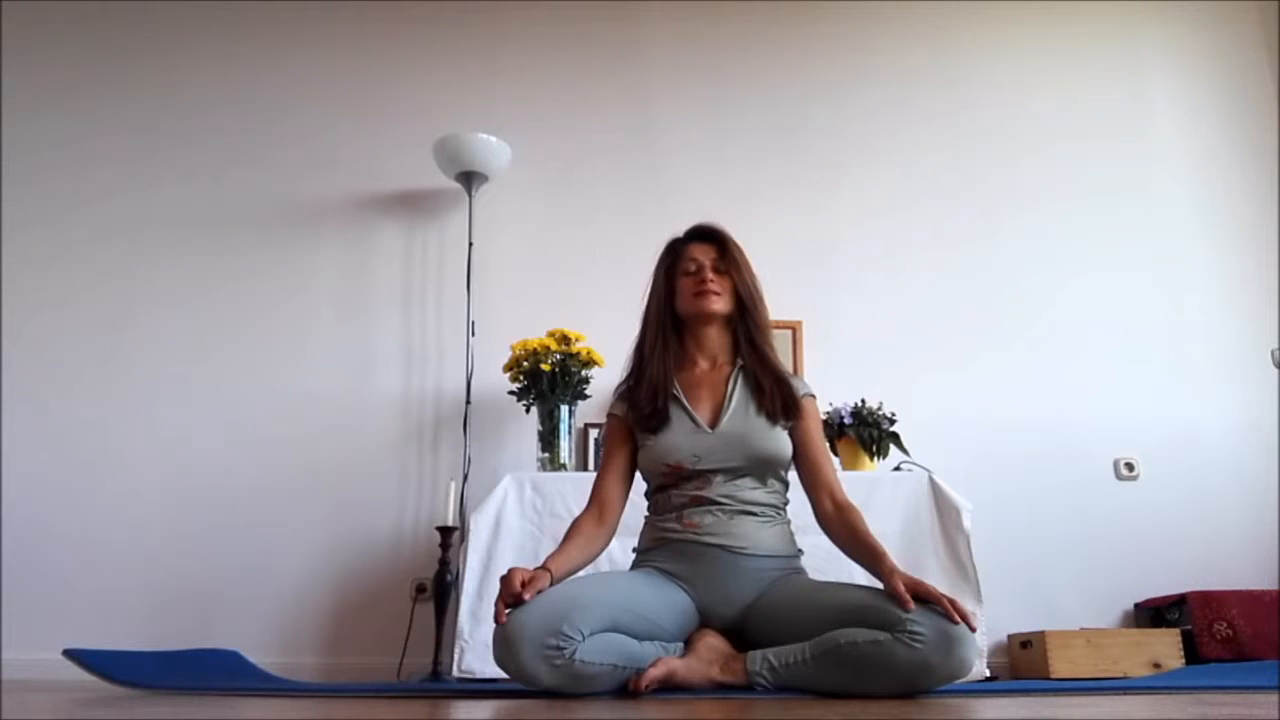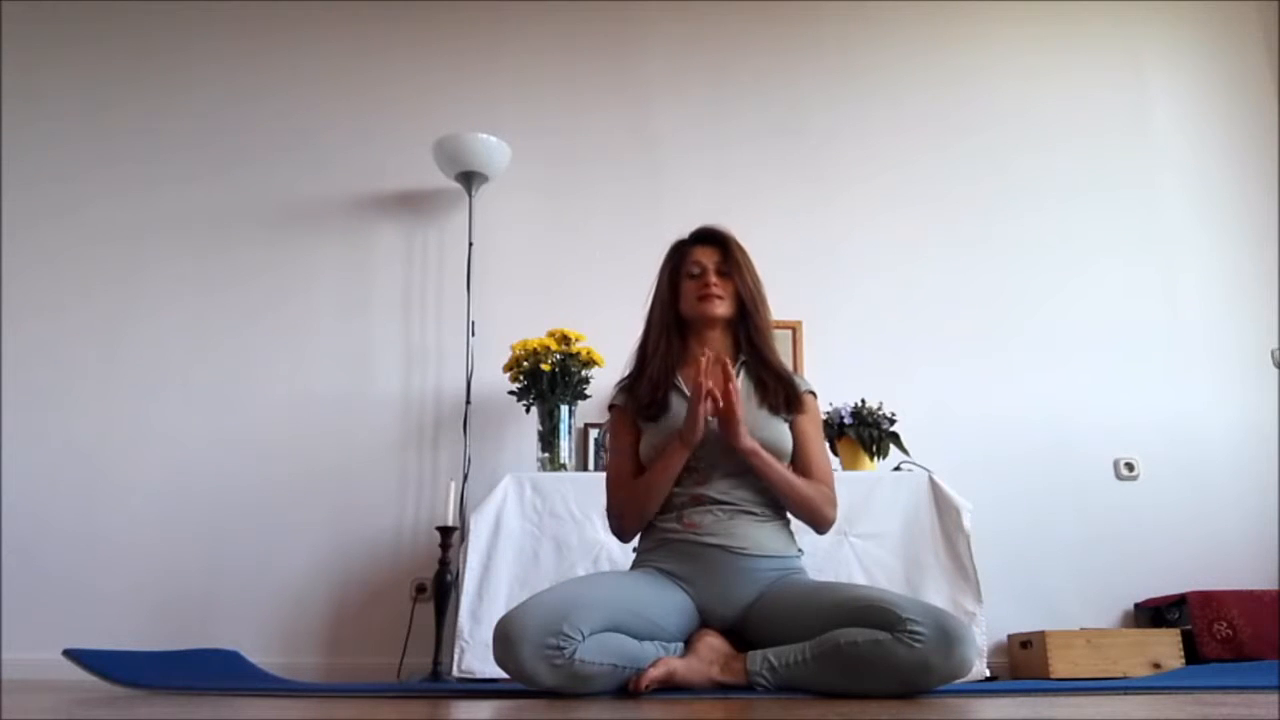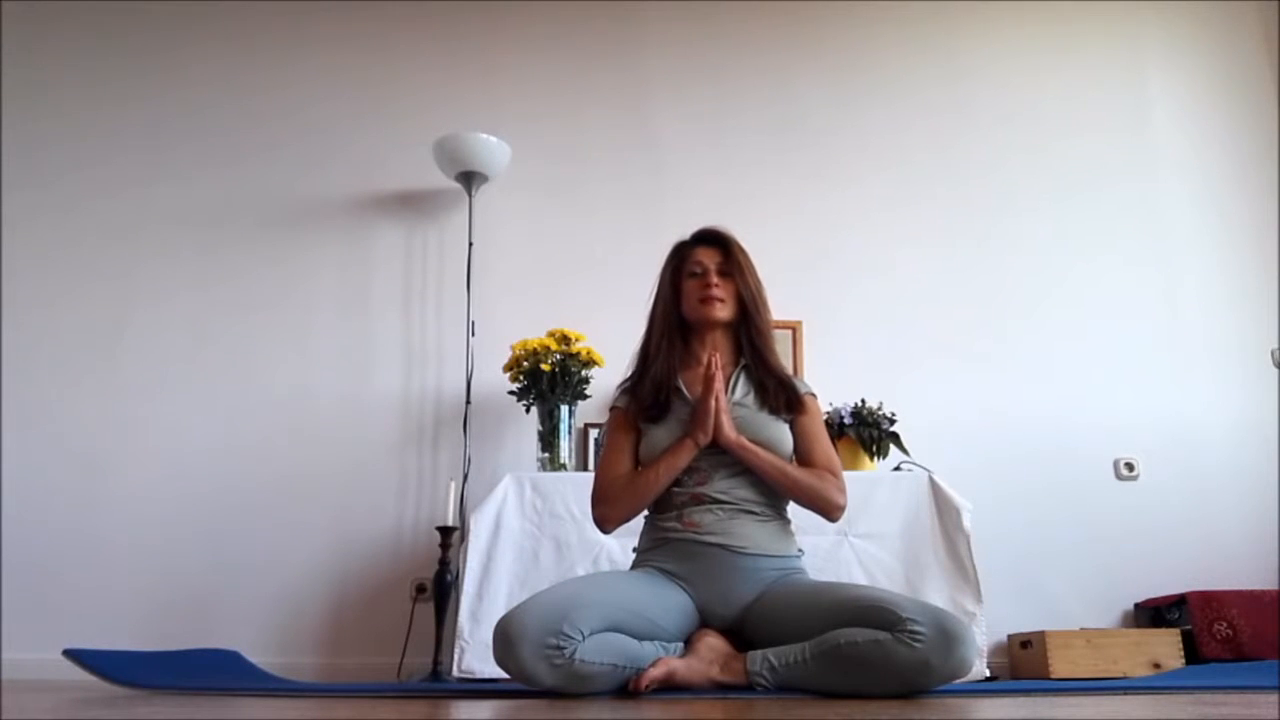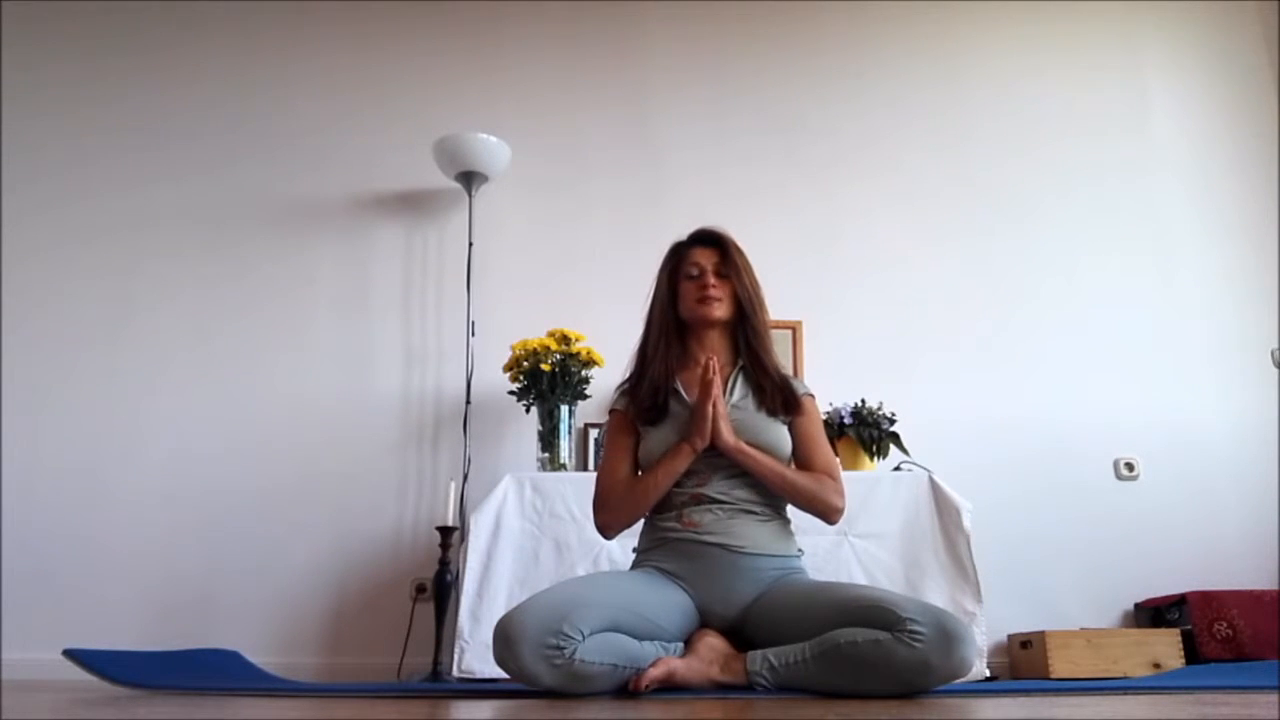
dt=0.7s
person 1, frame 1
left shoulder: (785, 391)
right shoulder: (636, 400)
left elbow: (832, 504)
right elbow: (602, 514)
left wrist: (890, 571)
right wrist: (546, 572)
left hip: (771, 579)
right hip: (668, 578)
left knee: (945, 644)
right knee: (523, 640)
left ankle: (733, 665)
right ankle: (708, 658)
person 1, frame 2
left shoulder: (787, 388)
right shoulder: (638, 394)
left elbow: (824, 513)
right elbow: (623, 524)
left wrist: (746, 444)
right wrist: (686, 443)
left hip: (771, 579)
right hip: (667, 578)
left knee: (947, 644)
right knee: (521, 640)
left ankle: (728, 665)
right ankle: (707, 653)
person 1, frame 3
left shoulder: (787, 391)
right shoulder: (639, 396)
left elbow: (833, 500)
right elbow: (607, 512)
left wrist: (734, 438)
right wrist: (693, 438)
left hip: (770, 579)
right hip: (667, 577)
left knee: (944, 643)
right knee: (522, 638)
left ankle: (730, 664)
right ankle: (707, 655)
person 1, frame 4
left shoulder: (786, 391)
right shoulder: (637, 398)
left elbow: (831, 502)
right elbow: (609, 518)
left wrist: (733, 442)
right wrist: (690, 443)
left hip: (770, 579)
right hip: (666, 578)
left knee: (945, 644)
right knee: (522, 639)
left ankle: (730, 664)
right ankle: (709, 654)
